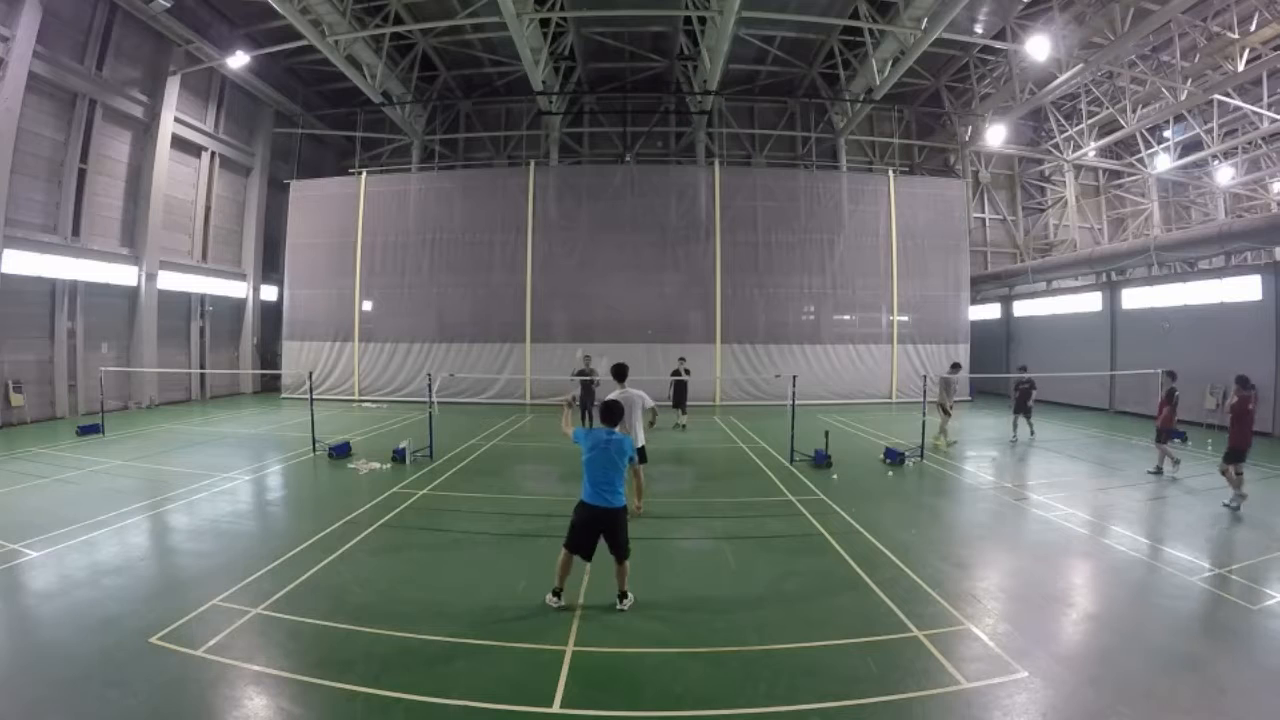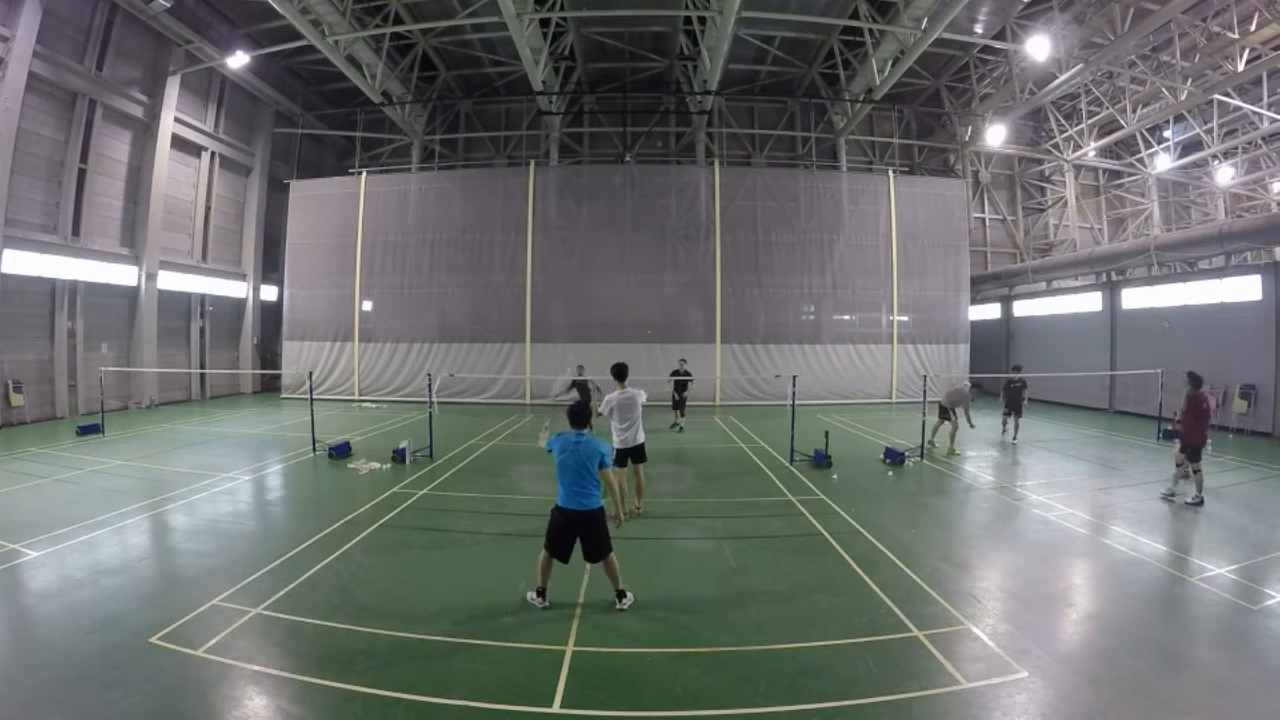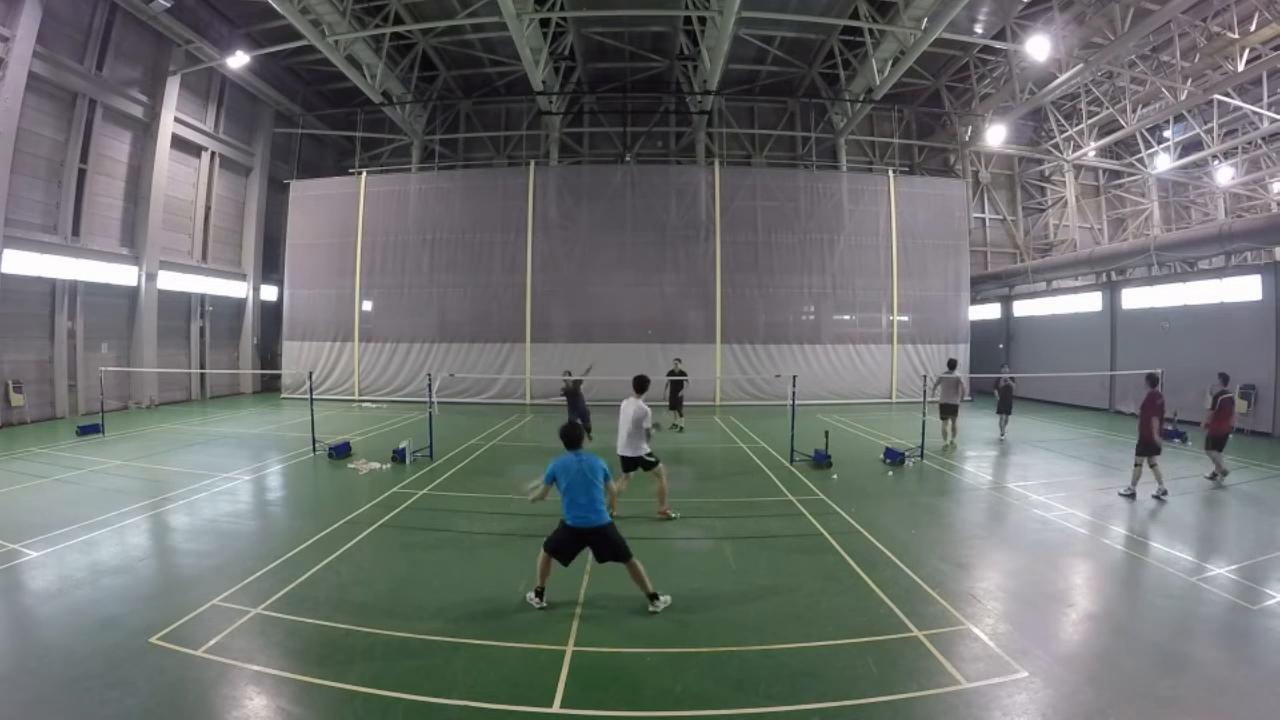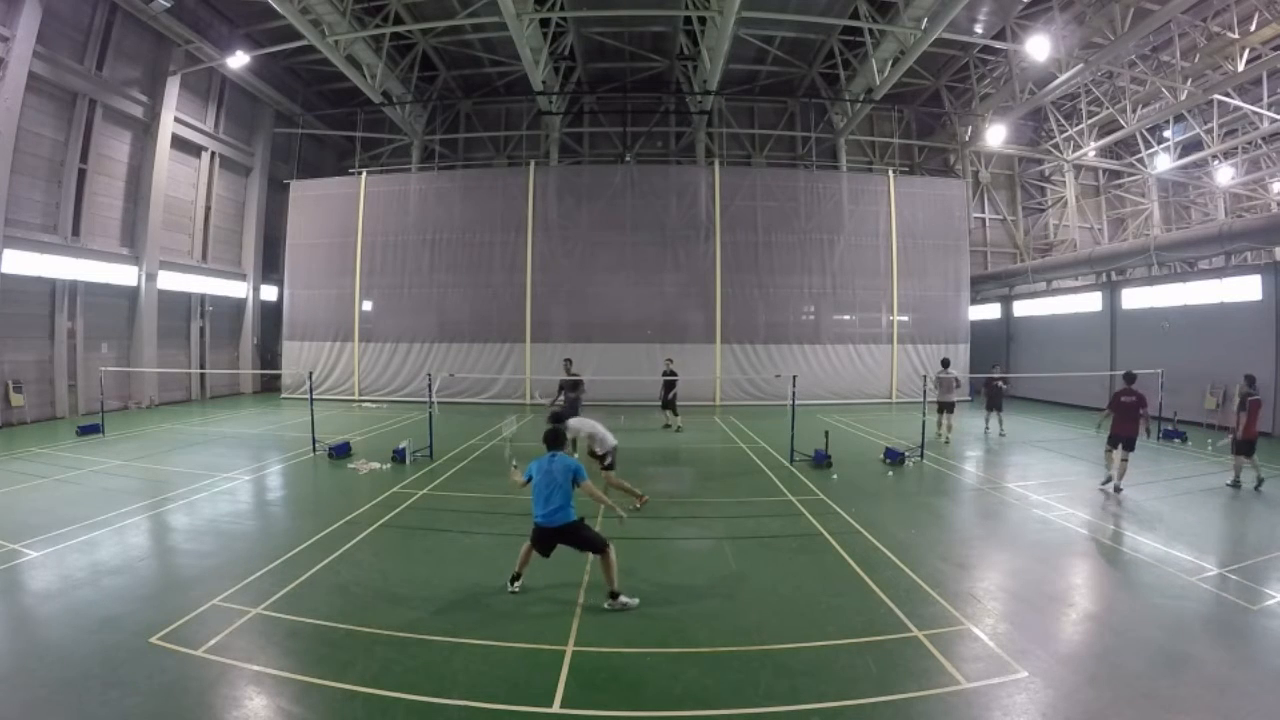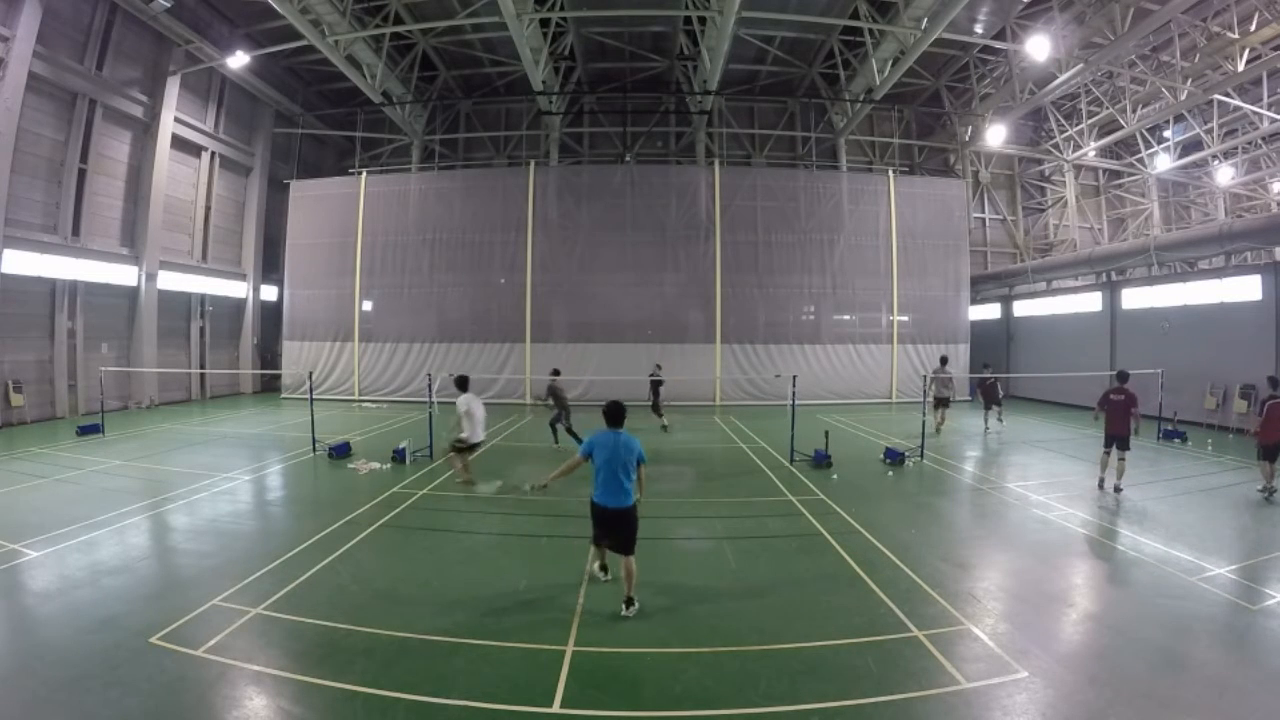
dt=0.7s
person 1, frame 1
left shoulder: (587, 436)
right shoulder: (626, 443)
left elbow: (565, 428)
left wrist: (567, 408)
left hip: (589, 506)
right hip: (616, 508)
left knee: (568, 550)
right knee: (621, 555)
left ankle: (557, 594)
right ankle: (623, 596)
person 1, frame 2
left shoulder: (557, 441)
right shoulder: (599, 446)
left elbow: (543, 443)
right elbow: (610, 481)
left wrist: (544, 431)
right wrist: (618, 509)
left hip: (564, 510)
right hip: (592, 510)
left knee: (548, 552)
right knee: (606, 554)
left ankle: (540, 594)
right ankle: (621, 596)
person 1, frame 3
left shoulder: (556, 464)
right shoulder: (597, 462)
left elbow: (541, 495)
right elbow: (613, 492)
left wrist: (532, 496)
right wrist: (607, 509)
left hip: (572, 526)
right hip: (601, 524)
left knee: (547, 552)
right knee: (629, 559)
left ankle: (538, 595)
right ankle: (654, 599)
person 1, frame 4
left shoulder: (536, 464)
right shoulder: (572, 464)
left elbow: (520, 481)
right elbow: (591, 492)
left wrist: (514, 474)
right wrist: (616, 509)
left hip: (542, 524)
right hip: (568, 524)
left knee: (532, 543)
right knee: (606, 550)
left ankle: (515, 579)
right ankle: (614, 597)
person 1, frame 5
left shoulder: (595, 440)
right shoulder: (634, 444)
left elbow: (573, 464)
right elbow: (640, 475)
left wrist: (547, 480)
right wrist: (640, 493)
left hip: (600, 504)
right hip: (626, 506)
left knee: (600, 540)
right knee: (627, 554)
left ankle: (602, 569)
right ankle: (629, 601)
